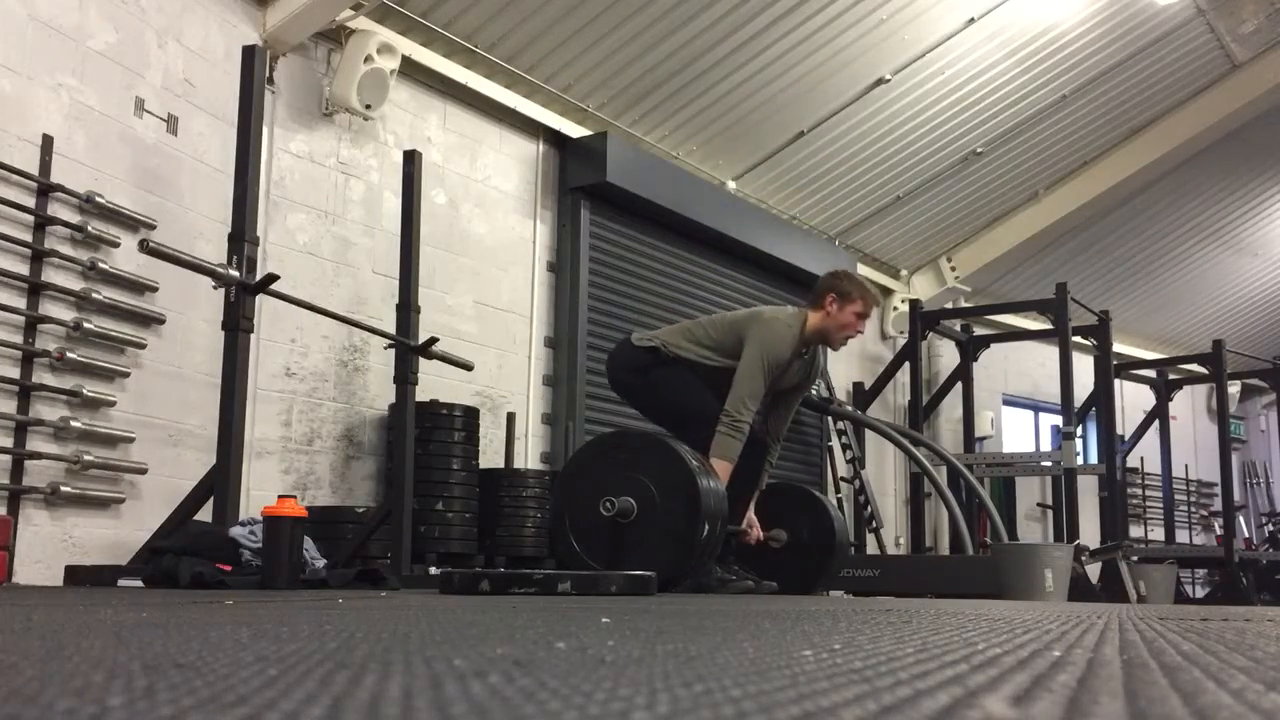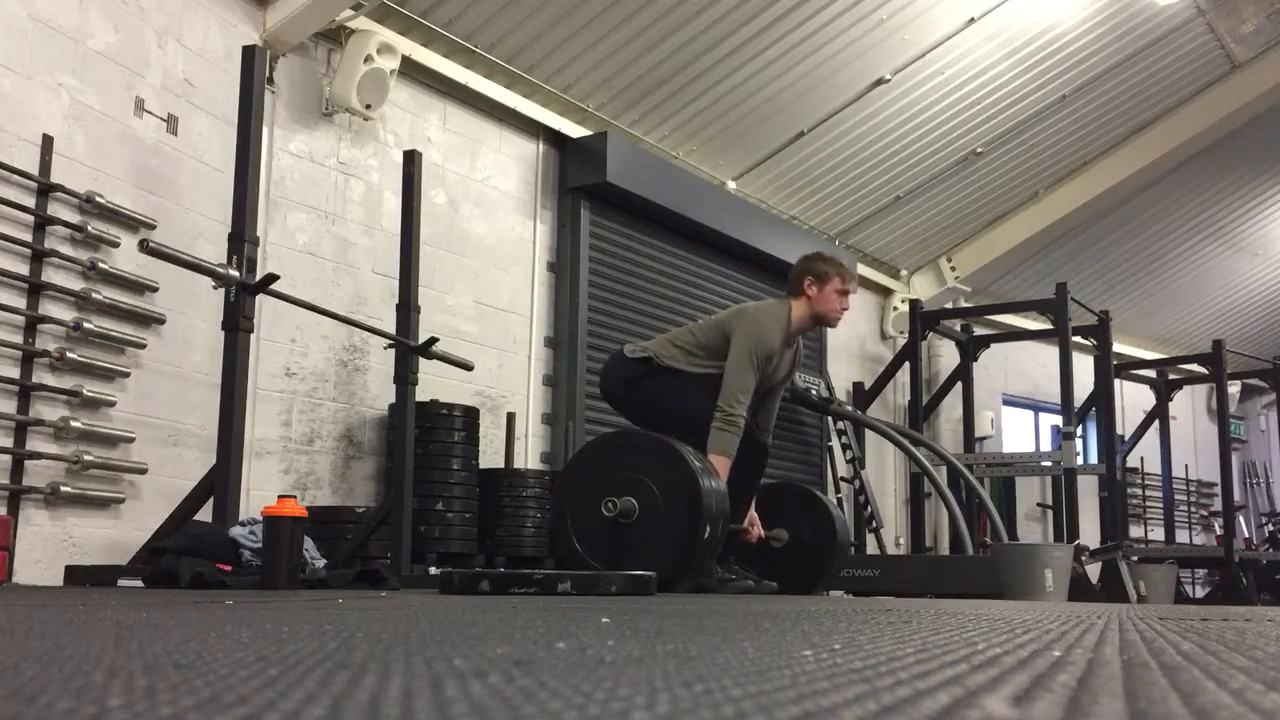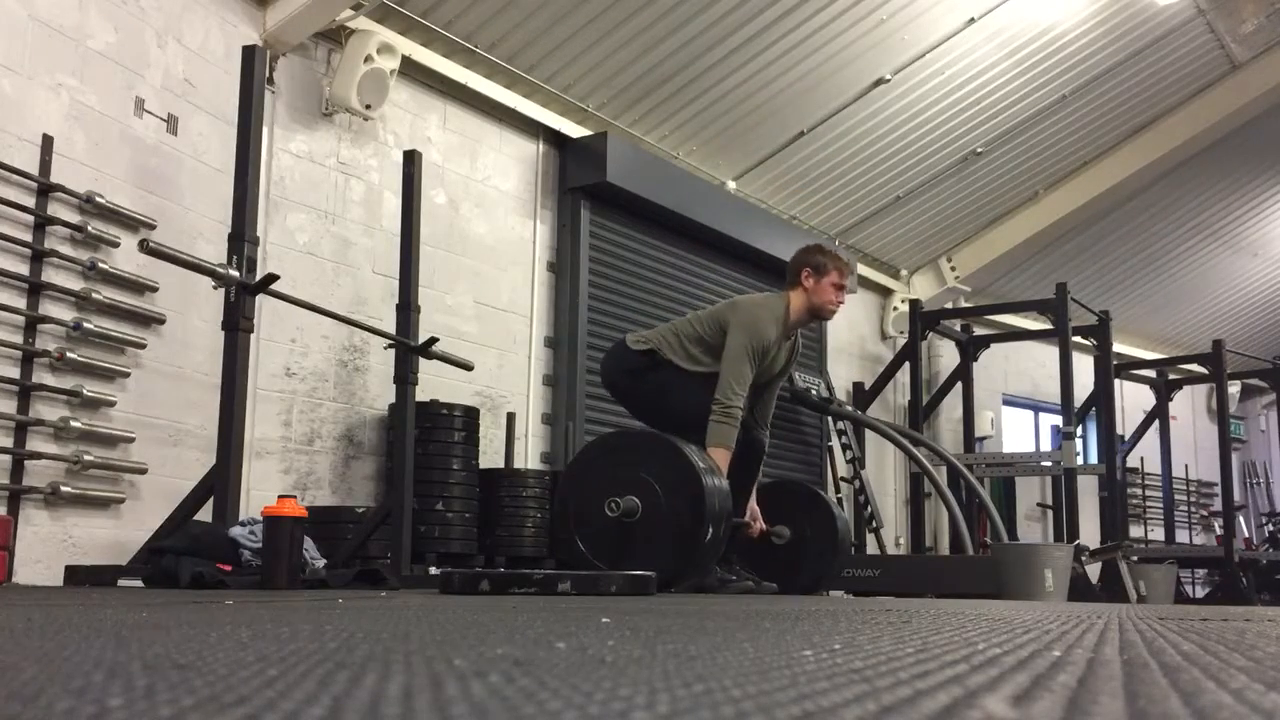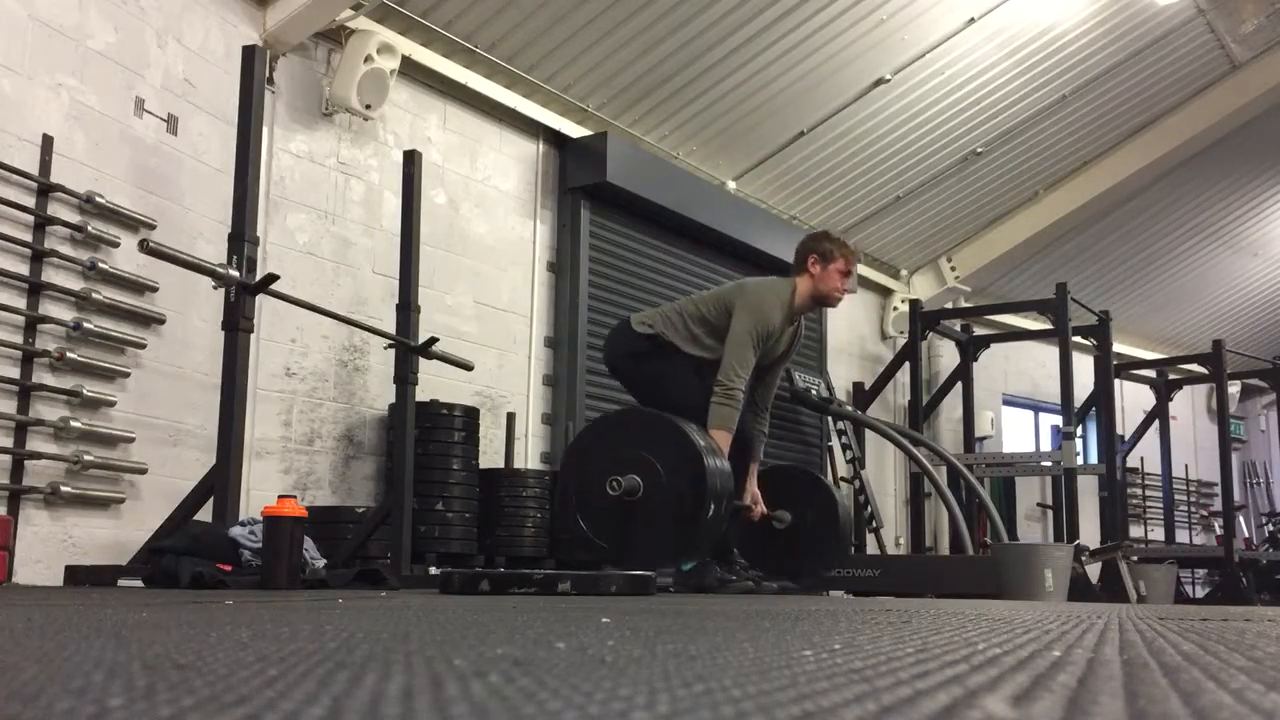
dt=0.3s
person 1, frame 1
left shoulder: (810, 362)
right shoulder: (774, 331)
left elbow: (770, 437)
right elbow: (735, 419)
left wrist: (745, 508)
left hip: (680, 370)
right hip: (641, 360)
left knee: (752, 445)
right knee: (714, 436)
left ankle: (717, 559)
right ankle: (697, 564)
person 1, frame 2
left shoulder: (792, 351)
right shoulder: (761, 325)
left elbow: (760, 427)
right elbow: (730, 414)
left wrist: (746, 507)
left hip: (672, 382)
right hip: (633, 374)
left knee: (752, 448)
right knee: (723, 438)
left ankle: (718, 560)
right ankle: (696, 564)
person 1, frame 3
left shoulder: (790, 343)
right shoulder: (758, 317)
left elbow: (758, 423)
right elbow: (727, 406)
left wrist: (748, 499)
left hip: (670, 374)
right hip: (635, 364)
left knee: (748, 446)
right knee: (720, 437)
left ankle: (718, 560)
person 1, frame 4
left shoulder: (794, 327)
right shoulder: (763, 301)
left elbow: (758, 408)
right elbow: (729, 389)
left wrist: (750, 482)
left hip: (675, 357)
right hip: (639, 345)
left knee: (734, 445)
right knee: (704, 434)
left ankle: (721, 560)
right ankle: (694, 566)
